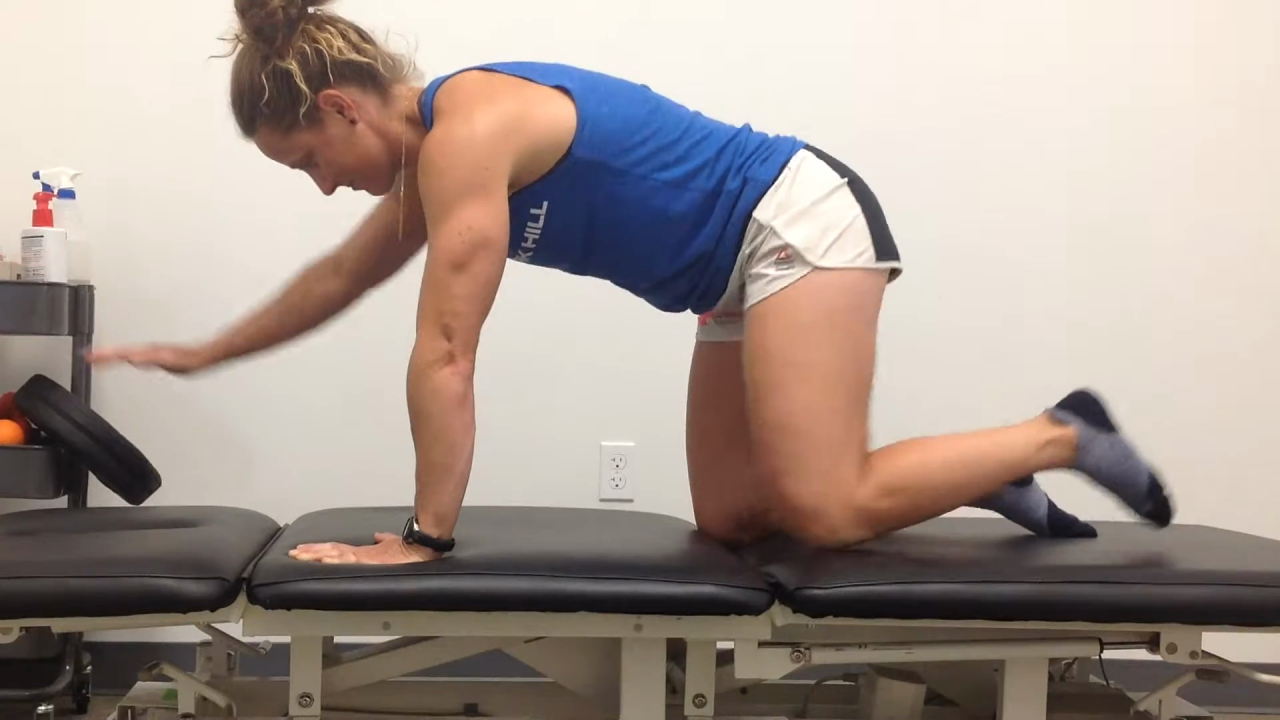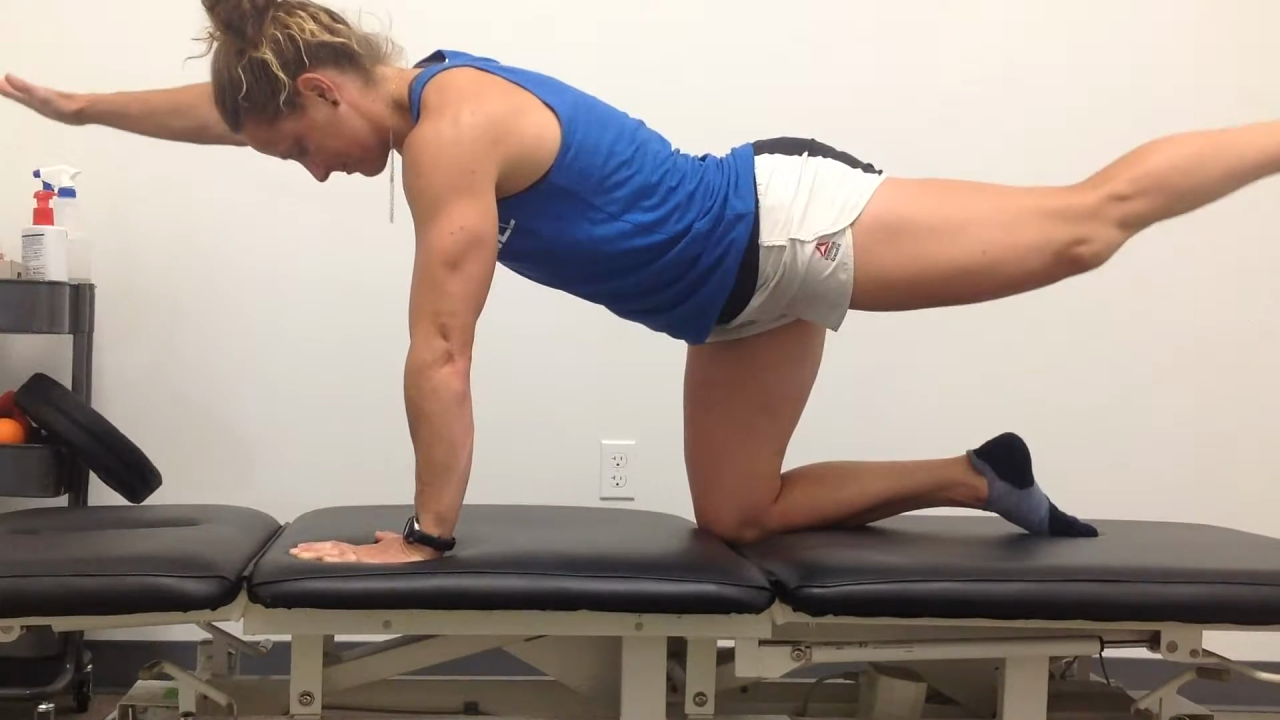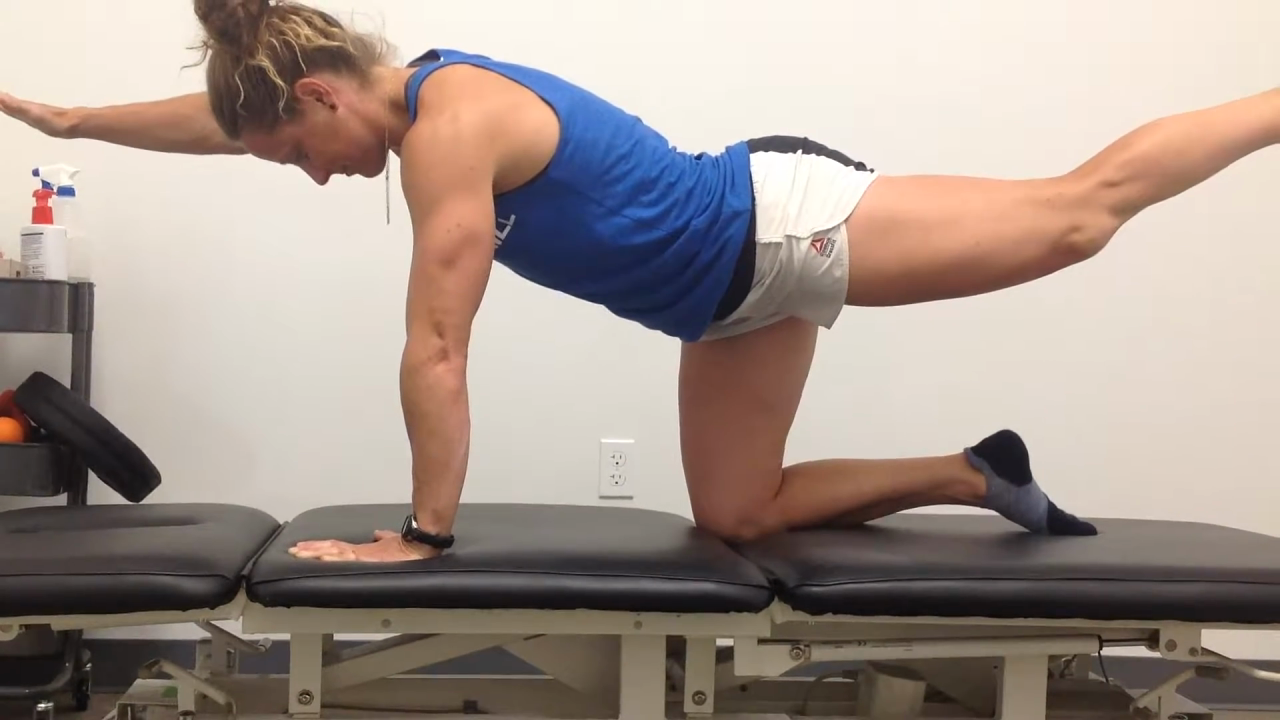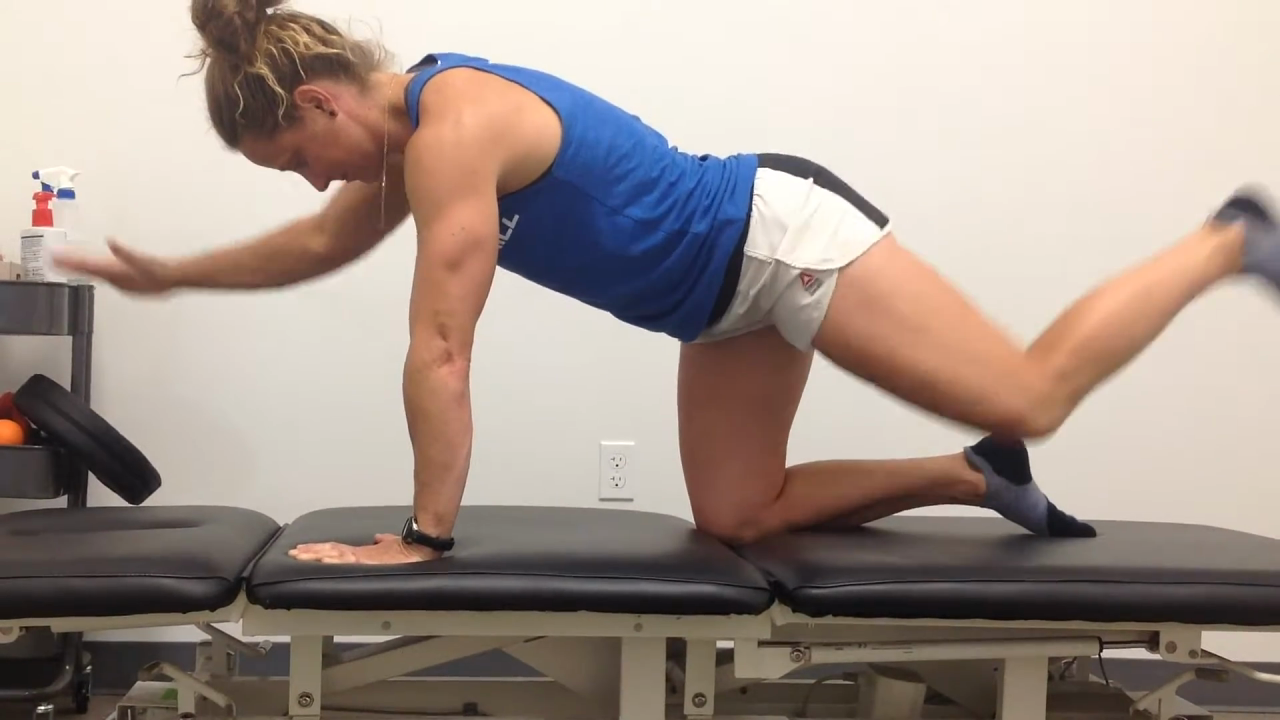
dt=1s
person 1, frame 1
left shoulder: (466, 132)
right shoulder: (437, 153)
left elbow: (445, 357)
right elbow: (338, 279)
left wrist: (424, 533)
right wrist: (199, 353)
left hip: (797, 219)
right hip: (744, 262)
left knee: (829, 514)
right knee: (732, 518)
left ankle: (1063, 432)
right ankle: (984, 477)
person 1, frame 2
left shoulder: (450, 127)
left elbow: (440, 353)
right elbow: (224, 108)
left wrist: (426, 532)
left hip: (793, 220)
right hip: (746, 280)
left knee: (1088, 218)
right knee: (741, 516)
right ankle: (981, 477)
person 1, frame 3
left shoulder: (448, 125)
left elbow: (436, 349)
right elbow: (225, 115)
left wrist: (424, 532)
left hip: (783, 219)
right hip: (739, 280)
left knee: (1078, 208)
right knee: (737, 515)
right ankle: (977, 475)
person 1, frame 4
left shoulder: (451, 131)
right shoulder: (414, 128)
left elbow: (439, 356)
right elbow: (326, 239)
left wrist: (424, 533)
right wrist: (169, 272)
left hip: (783, 229)
right hip: (734, 280)
left knee: (1024, 396)
right knee: (739, 515)
right ankle: (984, 482)
